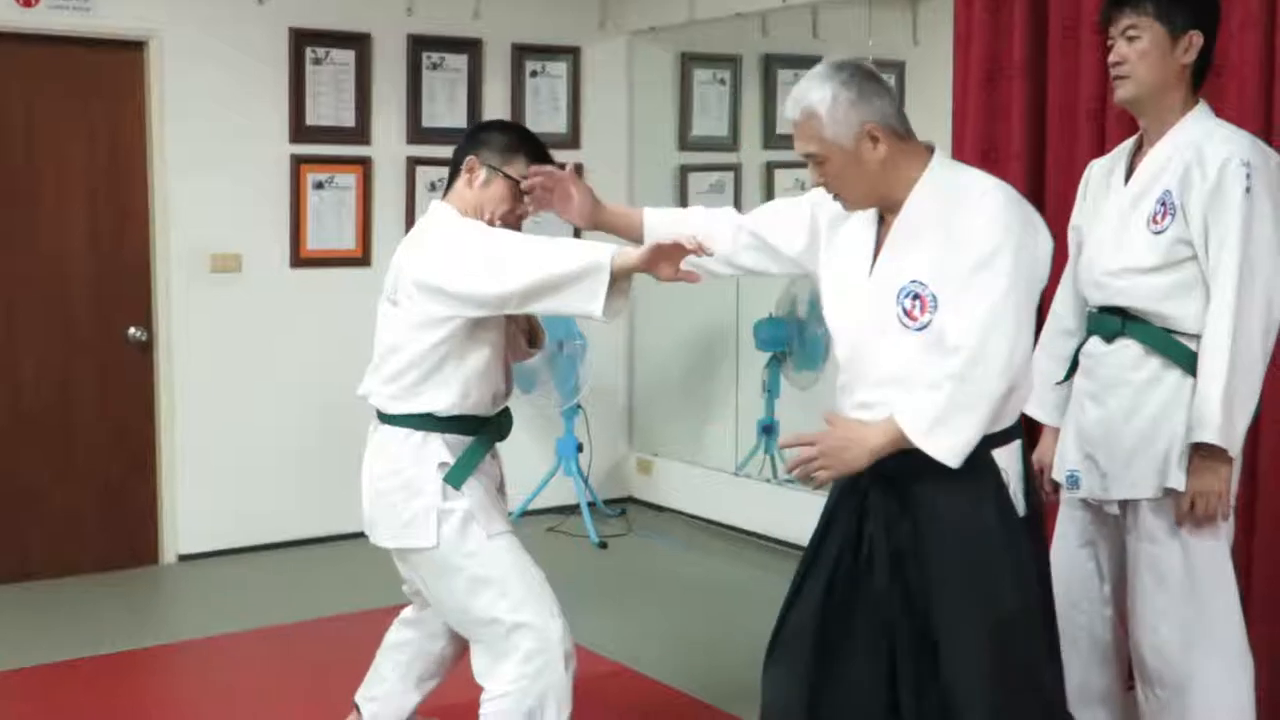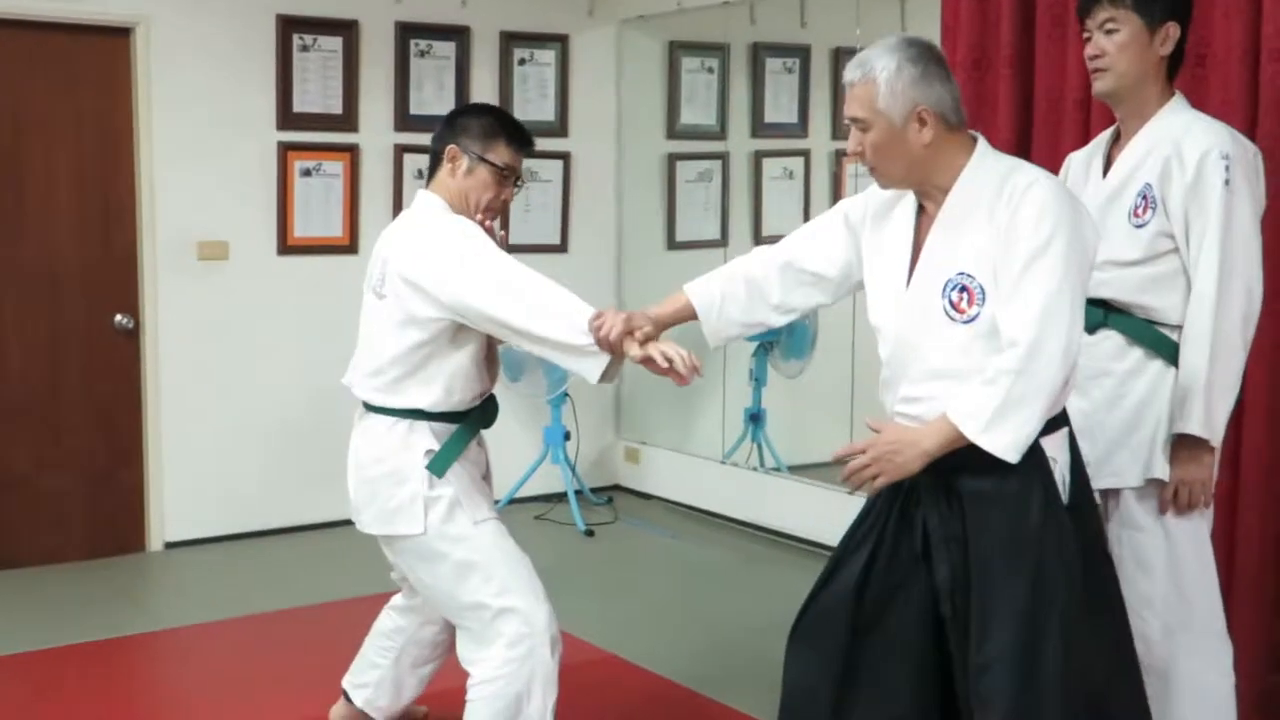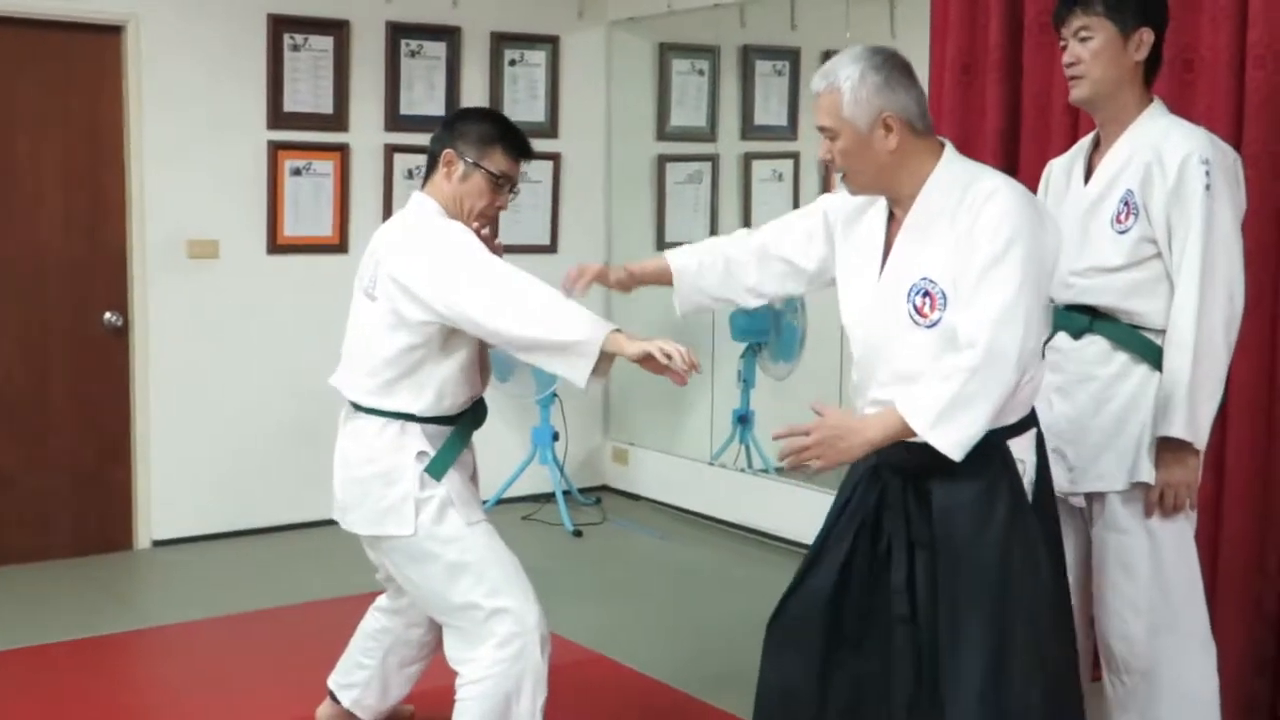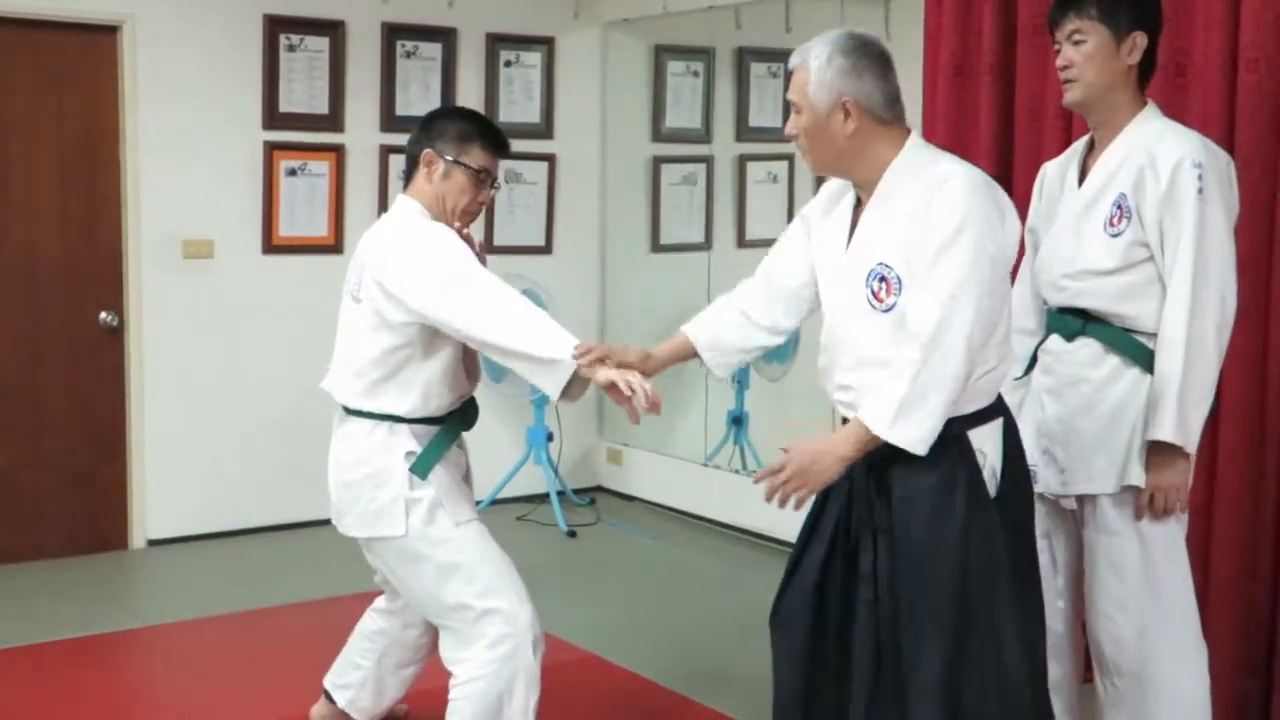
dt=0.4s
person 1, frame 1
right shoulder: (1102, 173)
left wrist: (1215, 446)
right wrist: (1051, 421)
left hip: (1171, 415)
right hip: (1094, 409)
left knee: (1180, 628)
right knee: (1074, 614)
person 1, frame 2
left shoulder: (1208, 151)
right shoulder: (1081, 164)
left elbow: (1225, 298)
left wrist: (1197, 433)
left hip: (1151, 401)
right hip: (1075, 401)
left knee: (1165, 614)
person 1, frame 3
left shoulder: (1187, 157)
right shoulder: (1062, 170)
left elbow: (1208, 302)
left wrist: (1182, 438)
left hip: (1137, 408)
right hip: (1058, 403)
left knee: (1146, 620)
person 1, frame 4
left shoulder: (1180, 160)
right shoulder: (1055, 173)
left elbow: (1199, 305)
left wrist: (1172, 440)
right wrist: (1009, 418)
left hip: (1128, 407)
right hip: (1050, 404)
left knee: (1137, 622)
right knee: (1034, 606)
person 2, frame 1
left shoulder: (989, 215)
right shoulder: (836, 214)
left elbow: (984, 367)
right elbow: (731, 236)
left wrist: (874, 438)
right wrist: (600, 215)
left hip: (965, 491)
right hip: (881, 486)
right knee: (821, 664)
person 2, frame 2
left shoulder: (1034, 204)
right shoulder: (878, 210)
left elbow: (1037, 358)
right elbow: (778, 272)
left wrist: (926, 440)
right wrist: (652, 318)
left hip: (1013, 484)
right hip: (921, 480)
right knee: (838, 646)
person 2, frame 3
left shoulder: (998, 210)
right shoulder: (853, 213)
left elbow: (988, 362)
right elbow: (758, 258)
left wrist: (870, 432)
right wrist: (632, 273)
left hip: (981, 483)
right hip: (890, 477)
right knee: (822, 638)
person 2, frame 4
left shoulder: (956, 198)
right shoulder: (835, 202)
left elbow: (941, 354)
right elbow: (765, 299)
left wrist: (839, 449)
right wrist: (654, 358)
left hip: (949, 467)
right hip: (866, 461)
right knee: (820, 639)
person 3, frame 1
left shoulder: (453, 249)
right shoulder: (445, 245)
left elbow: (523, 343)
right elbow: (530, 265)
left wrist: (519, 312)
right wrist: (630, 259)
left hip: (429, 468)
right hip: (433, 477)
left knee: (443, 607)
right knee: (533, 639)
person 3, frame 2
left shoulder: (421, 234)
right shoulder: (436, 239)
left elbow: (491, 312)
right elbow: (519, 301)
left wrist: (491, 258)
right wrist: (622, 340)
left hip: (408, 455)
right hip: (417, 465)
left knee: (432, 594)
right knee: (519, 625)
person 3, frame 3
left shoulder: (412, 236)
right shoulder: (427, 242)
left elbow: (482, 321)
right elbow: (510, 306)
left wrist: (482, 263)
right wrist: (620, 343)
left hip: (397, 457)
right hip: (405, 467)
left knee: (418, 596)
right knee: (508, 625)
person 3, frame 4
left shoulder: (401, 239)
right shoulder: (413, 246)
left elbow: (462, 320)
right elbow: (491, 315)
left wrist: (468, 269)
right wrist: (589, 362)
left hip: (392, 460)
right hip: (397, 467)
left knee: (418, 596)
right knee: (501, 625)
